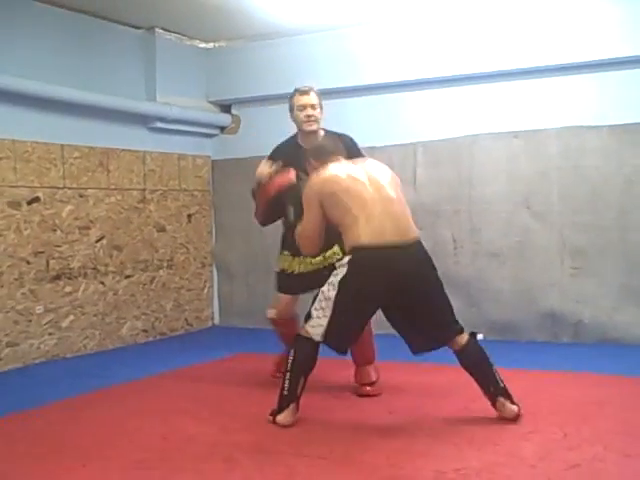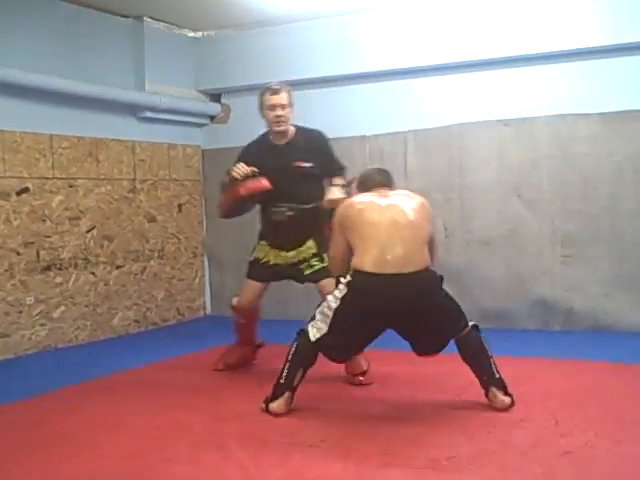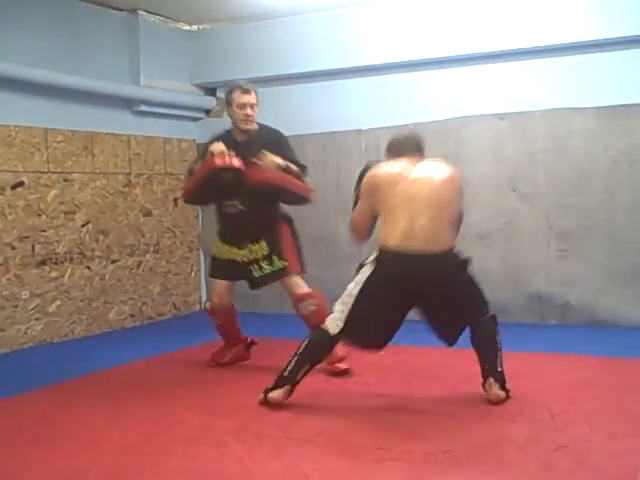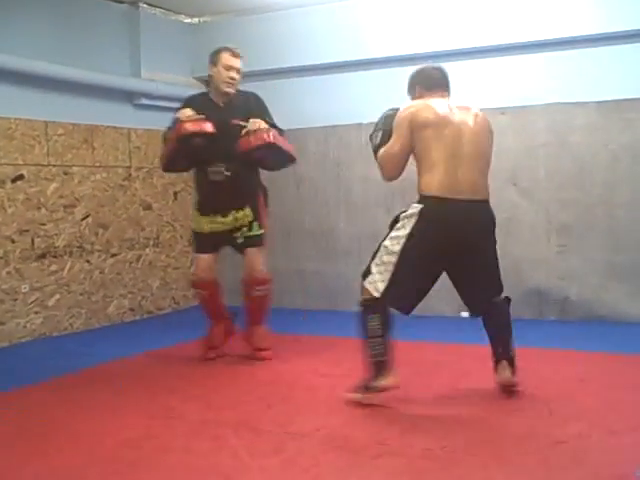
dt=0.2s
person 1, frame 1
left shoulder: (343, 144)
right shoulder: (283, 153)
right elbow: (267, 213)
right wrist: (262, 183)
left hip: (336, 241)
right hip: (297, 244)
right knee: (281, 311)
left ankle: (366, 370)
person 1, frame 2
left shoulder: (313, 140)
right shoulder: (254, 152)
left elbow: (336, 173)
right elbow: (231, 206)
left wrist: (336, 190)
right wrist: (234, 181)
left hip: (312, 233)
right hip: (273, 237)
left knee: (331, 293)
right knee: (245, 301)
left ankle: (354, 359)
right ankle: (245, 347)
person 1, frame 3
left shoulder: (273, 138)
right shoulder: (218, 145)
left elbow: (300, 175)
right elbow: (194, 192)
left wrist: (280, 167)
right wrist: (206, 164)
left hip: (269, 229)
right hip: (231, 235)
left knee: (297, 289)
right knee: (218, 300)
left ankle: (332, 348)
right ankle: (236, 345)
person 1, frame 4
left shoulder: (251, 102)
right shoulder: (193, 106)
left wrist: (266, 130)
right wrist: (178, 127)
left hip: (246, 197)
right hip: (210, 201)
left knee: (255, 267)
right knee: (202, 272)
left ankle: (255, 329)
right ankle: (219, 326)
person 2, frame 1
left shoulder: (317, 183)
right shoulder: (380, 167)
left elbow: (309, 246)
left wrist: (296, 223)
left hip: (366, 263)
right hip: (413, 257)
left knee: (311, 331)
right knee: (453, 332)
left ankle: (287, 408)
right ankle: (502, 399)
person 2, frame 2
left shoulder: (348, 208)
right shoulder: (419, 202)
left elbow: (337, 264)
left hip: (368, 286)
right hip: (418, 284)
left knee: (315, 334)
right knee: (462, 329)
left ankle: (281, 398)
right ankle: (496, 391)
person 2, frame 3
left shoulder: (376, 174)
right shoulder: (449, 174)
left elbow: (359, 231)
left wrist: (363, 197)
left hip: (392, 264)
right hip: (441, 264)
left knee: (334, 326)
right knee: (480, 314)
left ankle: (282, 387)
right ankle: (495, 383)
person 2, frame 4
left shoulder: (413, 112)
right shoulder: (481, 118)
left elbow: (389, 170)
left wrist: (381, 140)
left hip: (434, 215)
right hip: (478, 215)
left knee: (374, 289)
right knee: (491, 298)
left ankle: (379, 371)
right ankle: (505, 366)
